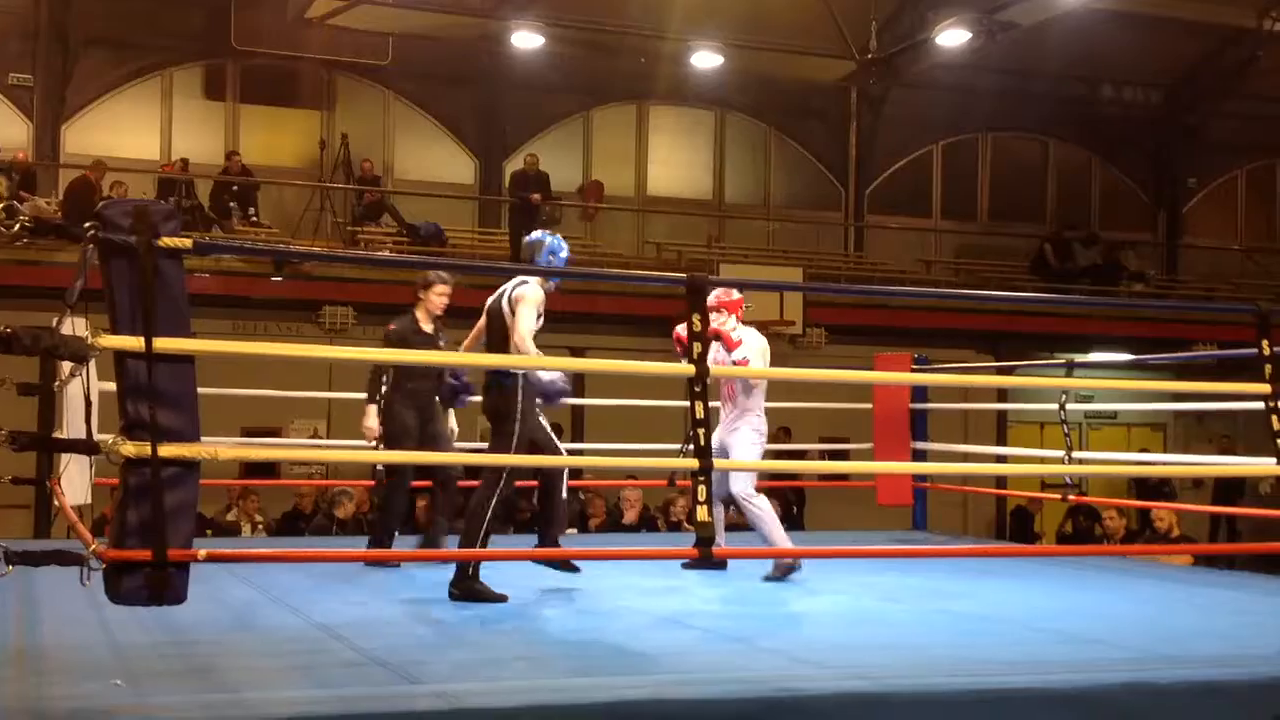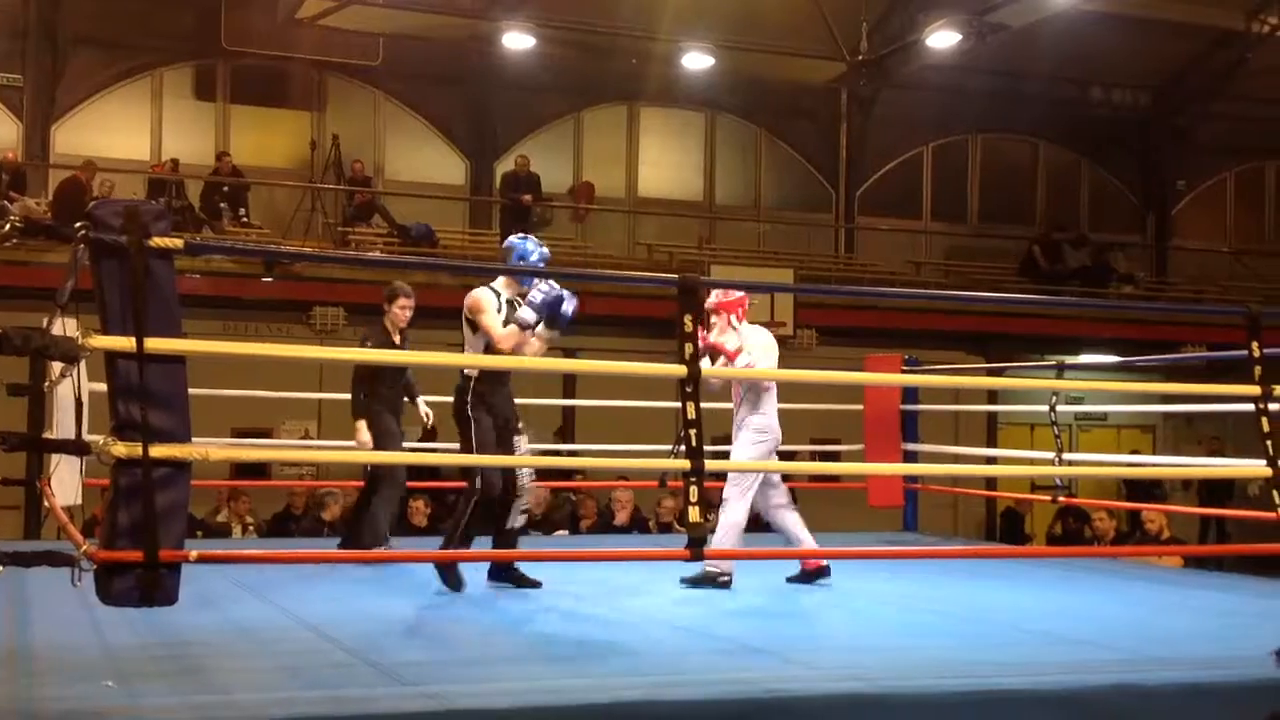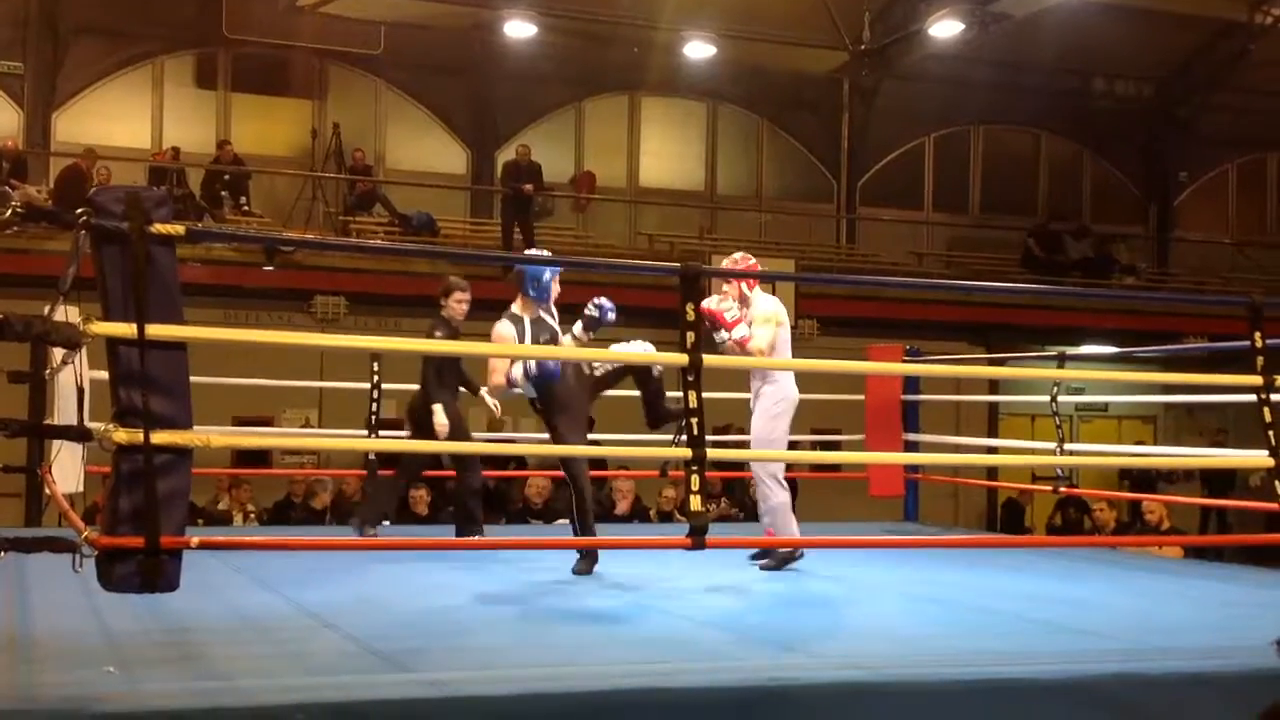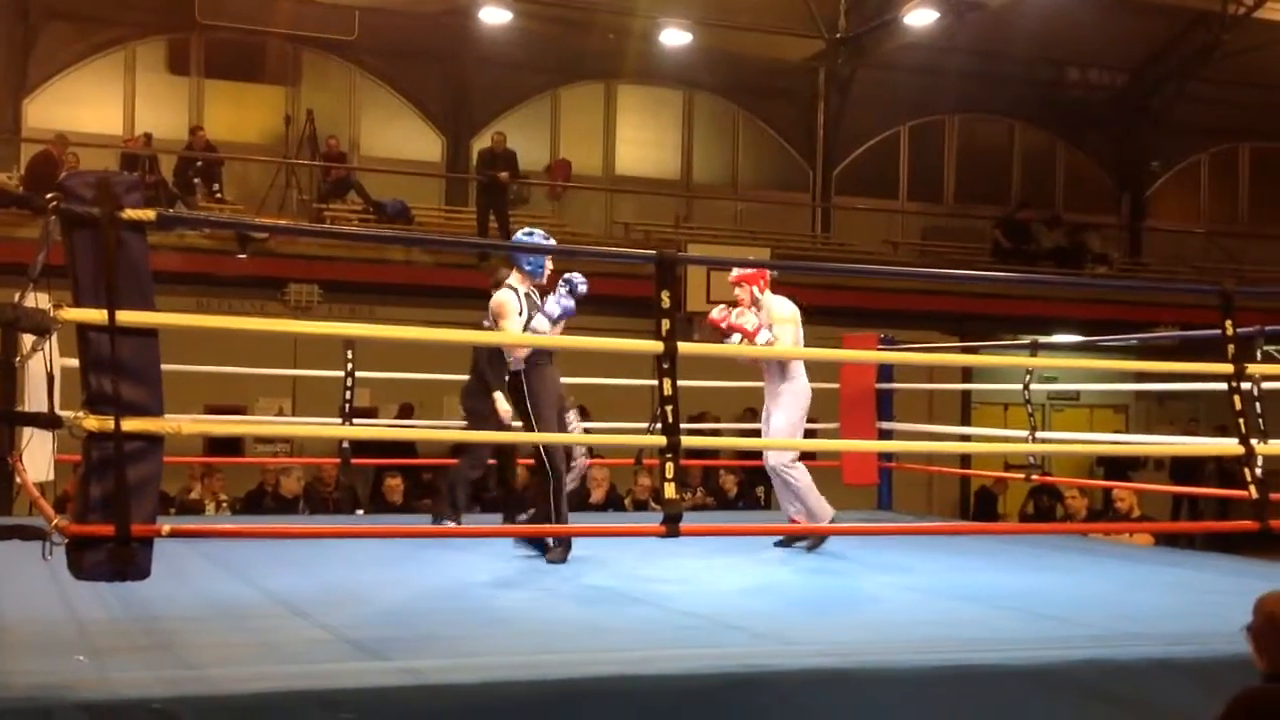
dt=0.5s
person 1, frame 1
left shoulder: (502, 293)
right shoulder: (531, 290)
left elbow: (470, 342)
right elbow: (521, 338)
right wrist: (543, 373)
left hip: (502, 391)
right hip: (512, 392)
left knee: (555, 461)
right knee: (495, 481)
left ankle: (549, 544)
right ankle: (464, 578)
person 1, frame 2
left shoulder: (517, 303)
right shoulder: (480, 298)
left elbow: (531, 354)
right elbow: (503, 343)
left wrist: (549, 320)
right wrist: (533, 308)
left hip: (502, 400)
right hip: (476, 401)
left knee: (515, 485)
right knee: (487, 483)
left ankle: (502, 565)
right ankle: (449, 559)
person 1, frame 3
left shoulder: (546, 309)
right shoulder: (506, 330)
right elbow: (495, 382)
left wrist: (587, 326)
right wrist: (530, 370)
left hip: (578, 376)
right hip: (554, 402)
left knee: (641, 351)
right knee: (577, 477)
left ankle: (658, 413)
right ankle: (588, 549)
person 1, frame 4
left shoulder: (533, 293)
right shoulder: (505, 299)
right elbow: (516, 349)
left wrist: (565, 302)
right wrist: (546, 317)
left hip: (548, 380)
right hip: (530, 385)
left knee: (565, 459)
right knee: (552, 462)
left ankle: (539, 529)
right ankle: (559, 538)
person 2, frame 1
left shoulder: (754, 339)
right shoulder: (718, 345)
left elbow: (755, 380)
left wrist: (734, 344)
right wrist: (686, 349)
left hip: (748, 427)
right hip: (725, 427)
left knee: (742, 489)
right knee: (709, 489)
left ankle: (785, 554)
person 2, frame 2
left shoulder: (757, 337)
right shoulder: (734, 341)
left elbow: (764, 380)
right elbow: (712, 379)
left wrist: (732, 352)
right wrist: (700, 353)
left hip: (758, 428)
right hip: (751, 430)
left knee: (735, 496)
right knee: (774, 502)
left ankle: (718, 568)
right ankle: (813, 562)
person 2, frame 3
left shoulder: (766, 306)
right shoulder: (751, 309)
left elbow: (759, 352)
right elbow: (736, 354)
left wrist: (733, 322)
right wrist: (717, 325)
left hip: (776, 393)
right hip: (766, 393)
left knee: (766, 470)
right knee: (764, 469)
left ankle: (787, 545)
right ankle: (775, 536)
person 2, frame 4
left shoulder: (781, 308)
right shoulder: (757, 313)
left wrist: (755, 331)
right wrist: (728, 331)
left hip: (791, 393)
right hip: (775, 395)
left knee: (781, 461)
right knee: (773, 462)
left ankle: (822, 518)
right ankle: (801, 523)
person 3, frame 1
left shoulder: (439, 332)
right shoulder: (400, 327)
right elbow: (379, 369)
left wrist: (450, 412)
right wrist: (371, 410)
left hip: (430, 410)
right hip: (401, 409)
left knee: (447, 474)
right knee: (399, 479)
left ankle: (433, 541)
right ankle: (378, 549)
person 3, frame 2
left shoulder: (402, 338)
right shoulder: (373, 339)
right elbow: (358, 385)
left wrist: (418, 401)
right wrist: (360, 425)
left hip: (388, 415)
right hip: (377, 416)
left knee: (379, 480)
right knee: (394, 477)
left ankle: (353, 541)
right ankle: (372, 542)
person 3, frame 3
left shoulder: (451, 330)
right shoulder: (440, 331)
right elbow: (429, 374)
left wrist: (482, 393)
right wrist: (438, 410)
left hip: (427, 406)
right hip: (439, 405)
left knee: (410, 467)
right knee: (470, 464)
left ankle: (368, 519)
right ankle: (470, 530)
person 3, frame 4
right shoulder: (489, 322)
right elbow: (482, 363)
right wrist: (498, 396)
left hip: (489, 394)
right hip: (482, 395)
left knee: (506, 454)
right knee: (476, 455)
left ankle: (511, 514)
right ankle: (447, 514)
